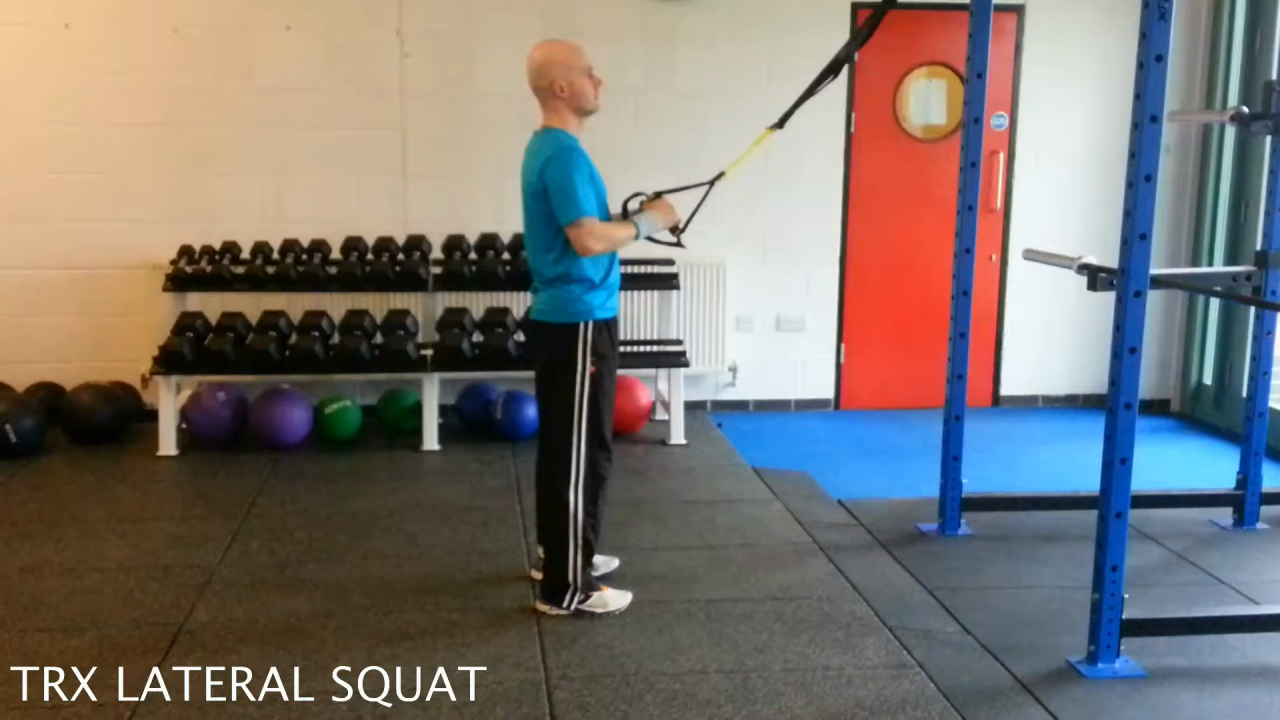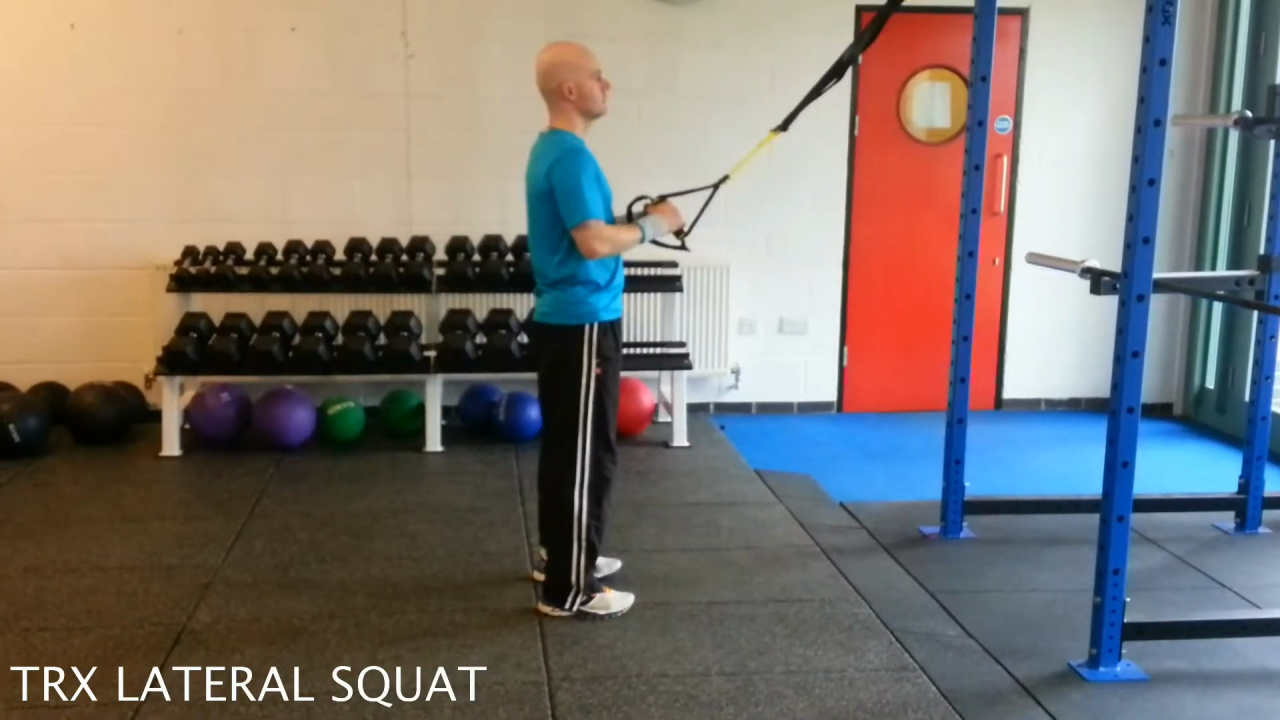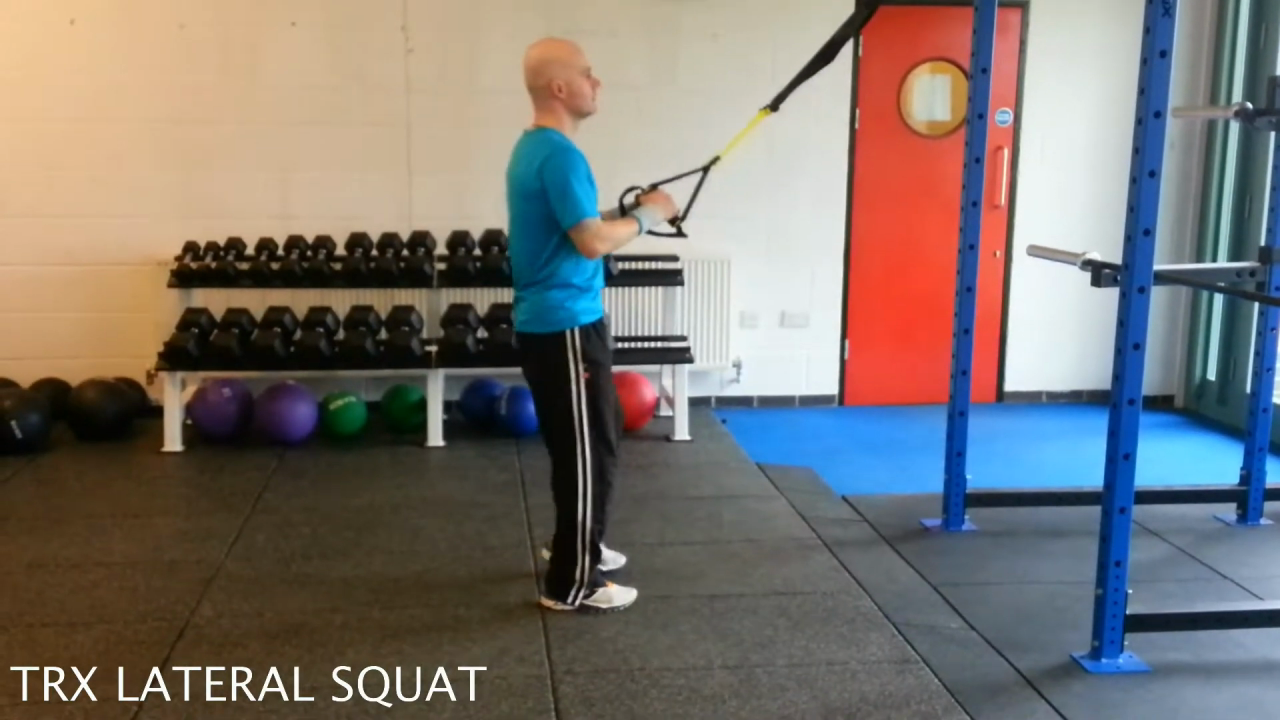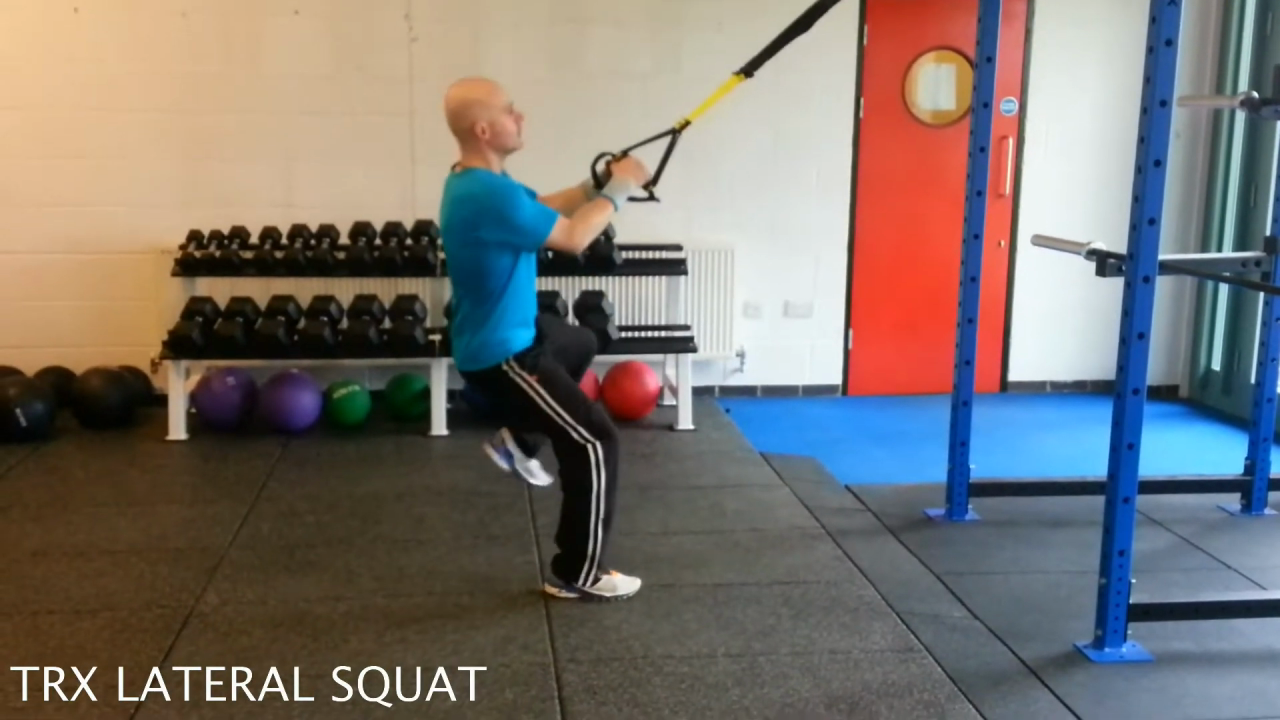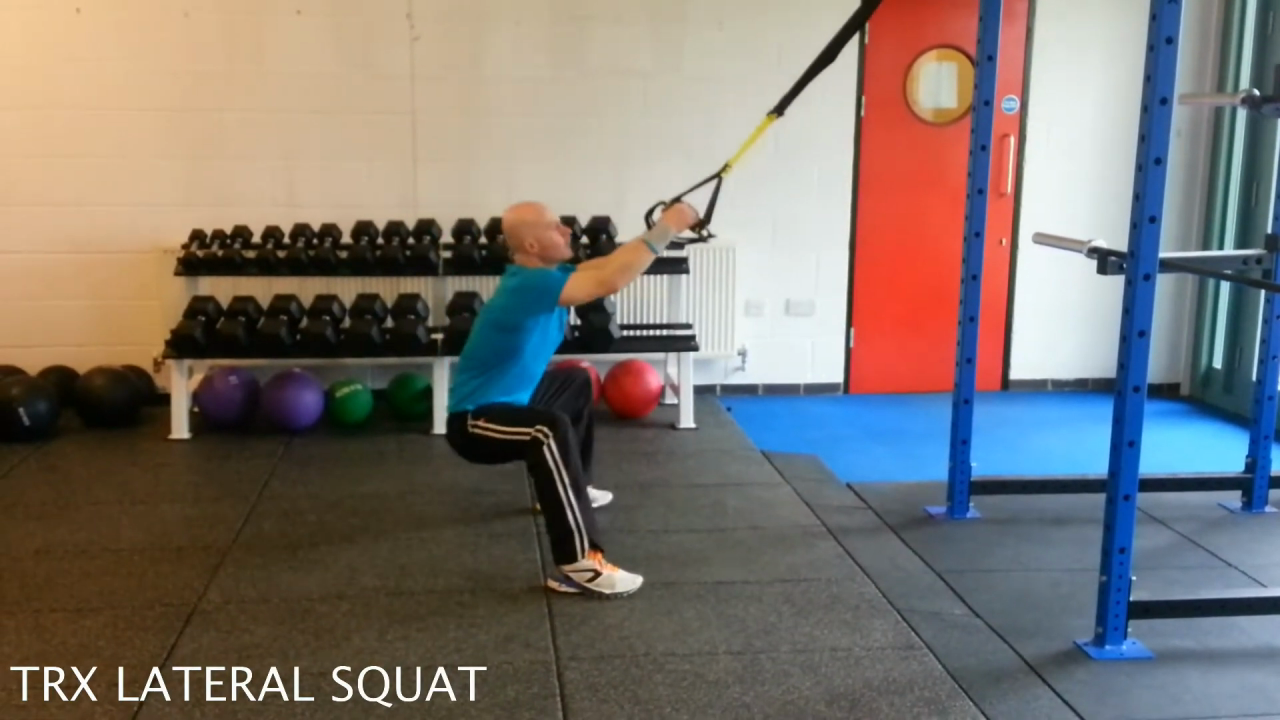
dt=1s
person 1, frame 1
left shoulder: (549, 147)
right shoulder: (563, 153)
right elbow: (587, 240)
left wrist: (633, 217)
right wrist: (648, 222)
left hip: (564, 317)
right hip: (577, 323)
left knee: (563, 448)
right knee: (581, 454)
left ankle: (560, 554)
right ankle: (566, 586)
person 1, frame 2
left shoulder: (553, 149)
right shoulder: (570, 156)
right elbow: (593, 242)
left wrist: (635, 220)
right wrist: (651, 225)
left hip: (565, 319)
right hip: (581, 325)
left knee: (565, 448)
right knee: (586, 455)
left ankle: (559, 554)
right ankle: (568, 587)
person 1, frame 3
left shoulder: (534, 148)
right shoulder: (559, 156)
right elbow: (592, 241)
left wrist: (626, 212)
right wrist: (647, 215)
left hip: (552, 321)
right hip: (566, 327)
left knee: (589, 441)
right knee: (590, 452)
left ankle: (575, 546)
right ankle: (571, 584)
person 1, frame 4
left shoulder: (479, 181)
right shoulder: (486, 194)
left elbow: (543, 212)
right elbow: (572, 238)
left wrist: (600, 183)
right wrist: (619, 189)
left hip: (510, 332)
right hip: (501, 353)
left knee: (580, 345)
right knee: (596, 442)
left ankle: (515, 438)
right ankle: (577, 574)
person 1, frame 5
left shoulder: (542, 274)
right shoulder: (529, 285)
left elbow: (604, 265)
right elbow: (610, 280)
left wrist: (661, 230)
right wrist: (665, 229)
left hip: (506, 400)
right hip: (474, 420)
left knee: (576, 383)
right knee: (551, 430)
left ankle: (569, 488)
right ankle: (578, 565)
